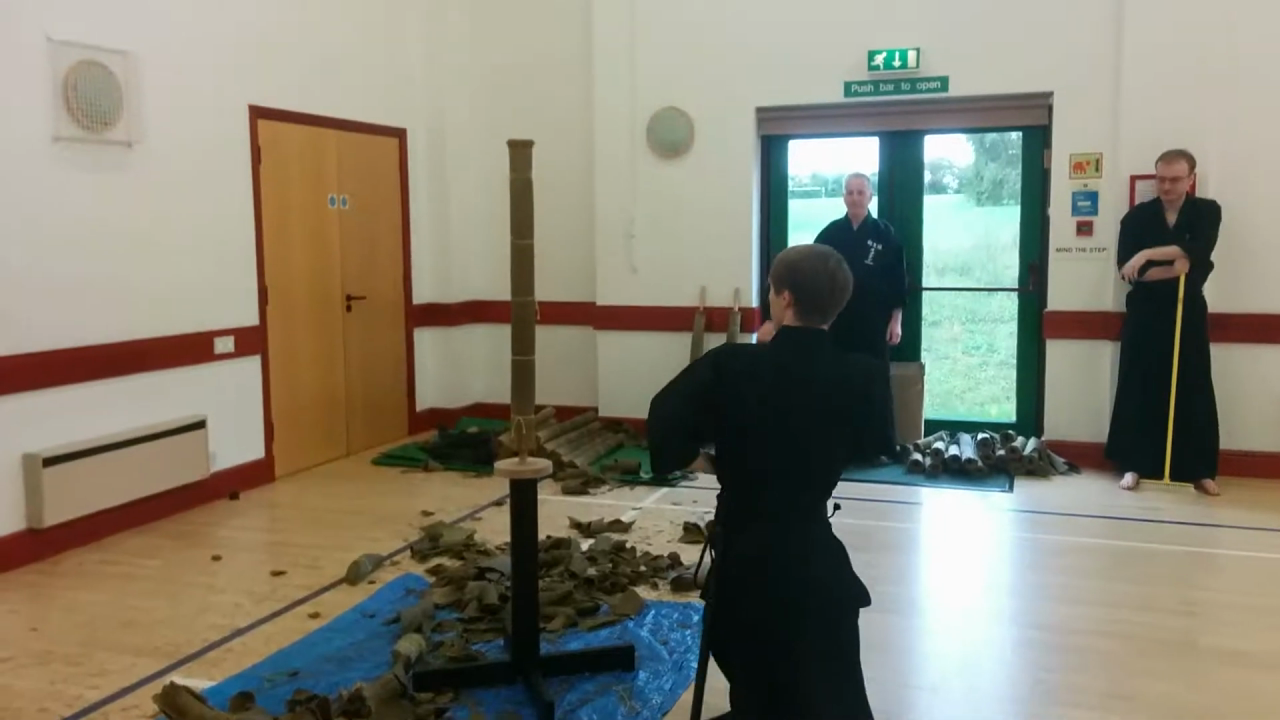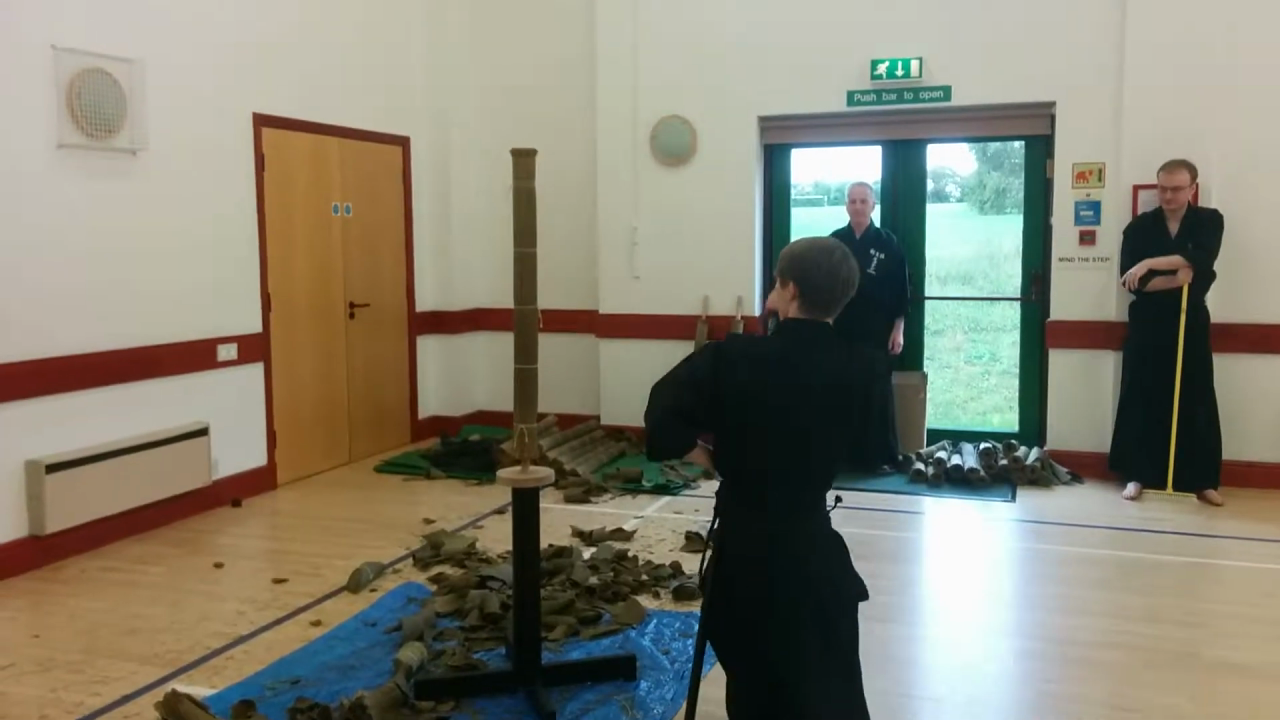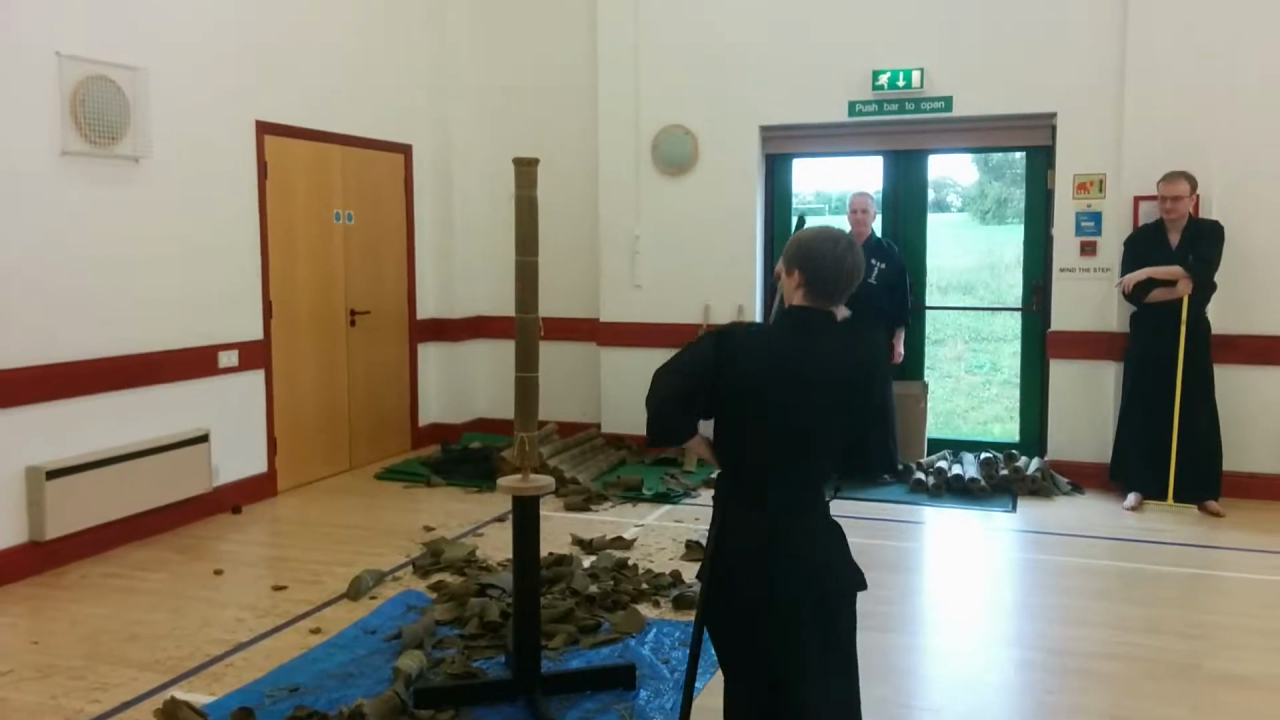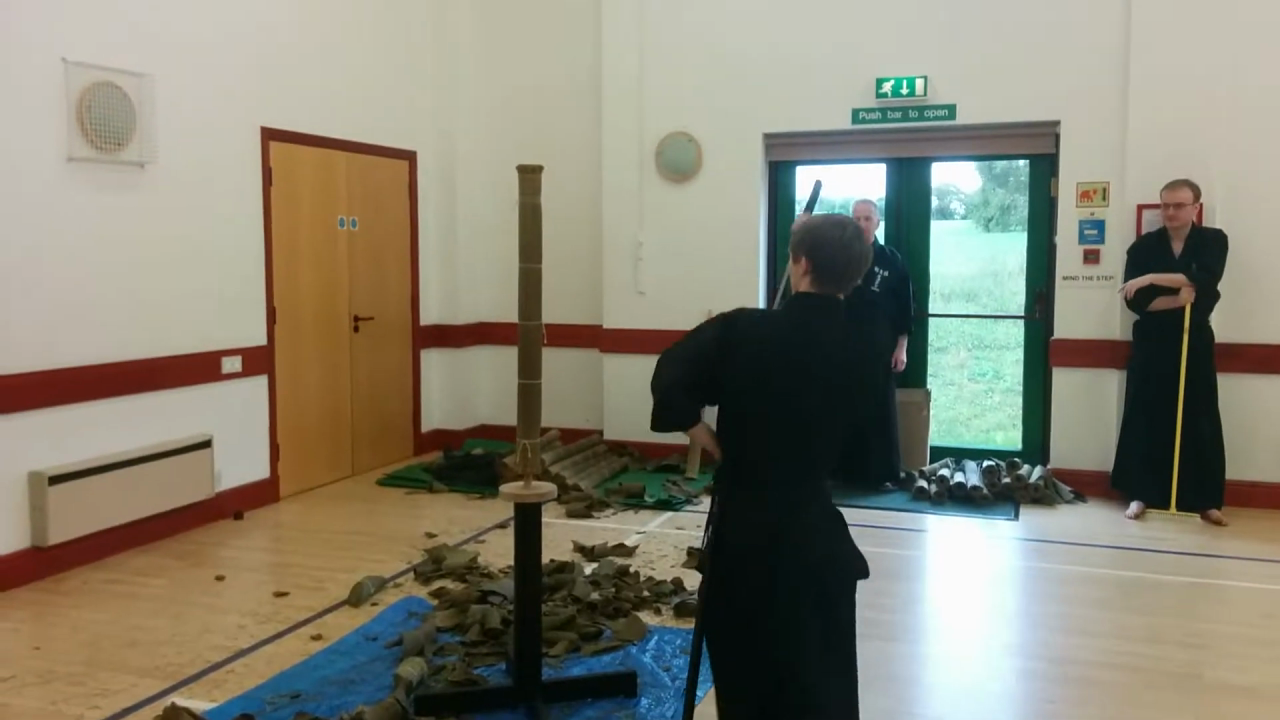
dt=0.1s
person 1, frame 1
left shoulder: (730, 366)
right shoulder: (861, 378)
left elbow: (666, 423)
left wrist: (715, 456)
left hip: (745, 552)
right hip: (812, 556)
person 1, frame 2
left shoulder: (732, 357)
right shoulder: (857, 372)
left elbow: (665, 411)
left wrist: (705, 456)
right wrist: (792, 318)
left hip: (743, 547)
right hip: (811, 551)
person 1, frame 3
left shoulder: (735, 346)
right shoulder: (860, 360)
left elbow: (667, 395)
left wrist: (705, 447)
right wrist: (827, 303)
left hip: (741, 540)
right hip: (810, 543)
person 1, frame 4
left shoulder: (741, 331)
right shoulder: (862, 345)
left elbow: (671, 377)
right elbow: (847, 310)
left wrist: (704, 435)
right wrist: (843, 241)
left hip: (743, 527)
right hip: (813, 532)
left knee: (744, 659)
right knee: (819, 677)
person 2, frame 1
left shoulder: (1207, 212)
right shoulder: (1137, 217)
left elbow: (1197, 251)
right elbow: (1130, 271)
left wrist: (1147, 255)
right wrist: (1170, 270)
left hip: (1188, 310)
right hip: (1146, 311)
left knee: (1194, 389)
right knee: (1138, 387)
left ankle: (1200, 470)
right ankle: (1134, 464)
person 2, frame 2
left shoulder: (1209, 221)
right shoulder: (1139, 226)
left elbow: (1200, 260)
right elbow: (1131, 280)
left wrist: (1150, 263)
right wrist: (1174, 280)
left hip: (1191, 320)
right hip: (1149, 321)
left knee: (1197, 400)
right knee: (1141, 397)
left ankle: (1202, 480)
right ankle: (1136, 475)
person 2, frame 3
left shoulder: (1210, 232)
right shoulder: (1140, 238)
left elbow: (1200, 271)
right elbow: (1133, 292)
left wrist: (1148, 271)
right wrist: (1173, 291)
left hip: (1192, 331)
right hip: (1149, 332)
left knee: (1198, 410)
right knee: (1141, 407)
left ankle: (1203, 490)
right ankle: (1137, 485)
person 2, frame 4
left shoulder: (1213, 241)
right shoulder: (1143, 246)
left elbow: (1204, 280)
right elbow: (1135, 300)
left wrist: (1152, 278)
right wrist: (1177, 299)
left hip: (1195, 340)
right hip: (1152, 340)
left knee: (1200, 419)
right knee: (1144, 416)
left ankle: (1206, 499)
right ankle: (1139, 494)
person 3, frame 1
left shoulder: (885, 235)
right shoulder: (830, 234)
left elbow: (898, 280)
left wrist: (896, 319)
left hip: (870, 322)
right hip: (835, 321)
left ankle: (884, 446)
person 3, frame 2
left shoulder: (888, 243)
right shoulder: (834, 242)
left elbow: (901, 291)
left wrist: (898, 330)
left hip: (875, 331)
right hip: (839, 330)
left knee: (878, 392)
left ankle: (881, 456)
person 3, frame 3
left shoulder: (888, 253)
left elbow: (901, 301)
left wrist: (898, 340)
left hip: (876, 341)
left knee: (877, 401)
left ankle: (880, 465)
right ankle: (840, 463)
person 3, frame 4
left shoulder: (891, 261)
left elbow: (903, 307)
left wrist: (901, 347)
left hip: (878, 349)
left knee: (878, 409)
left ankle: (882, 473)
right ankle: (843, 472)
